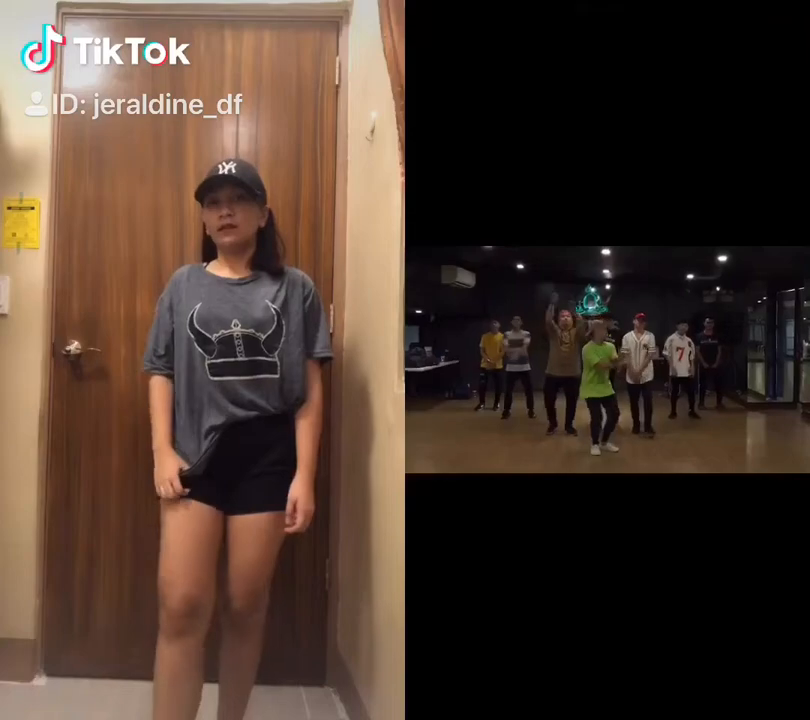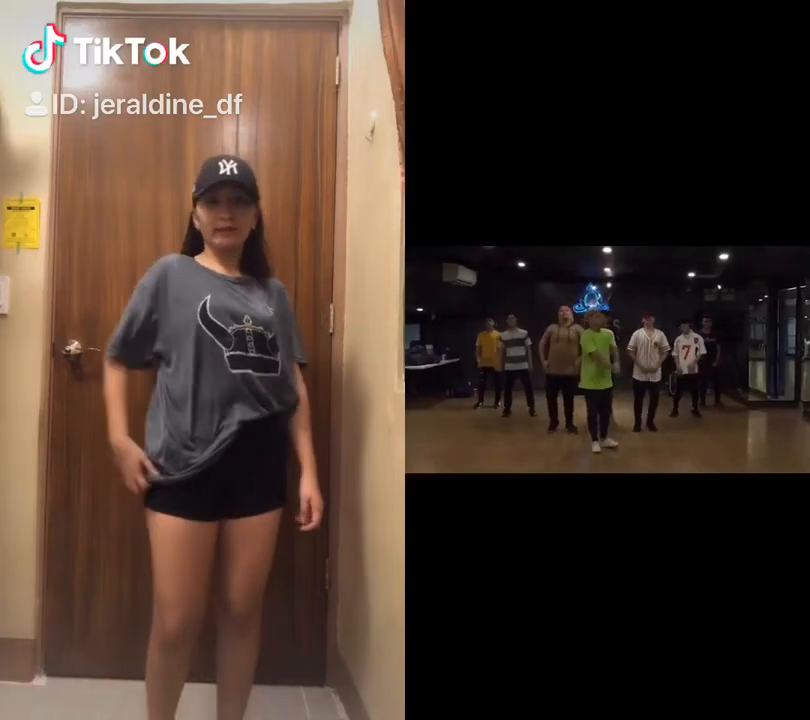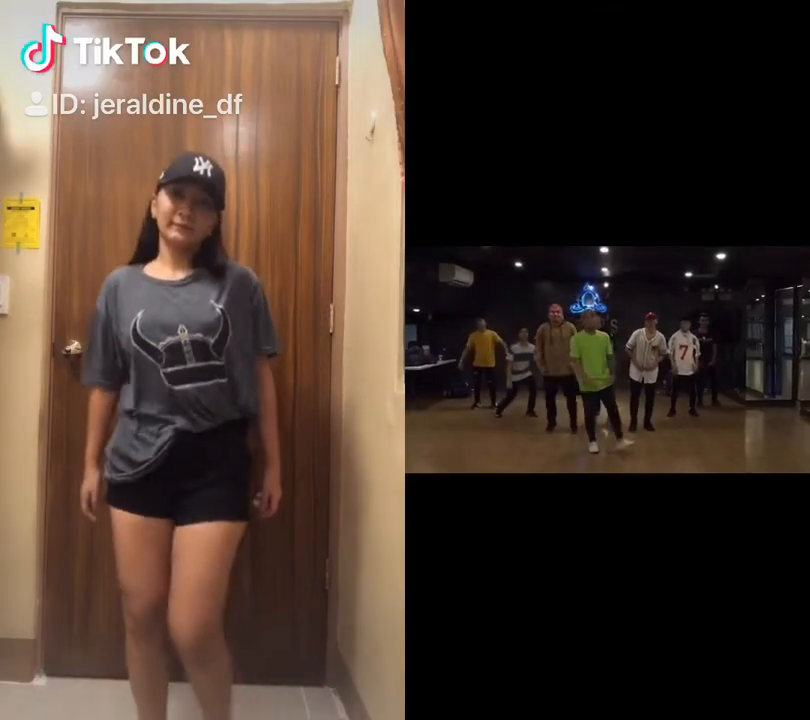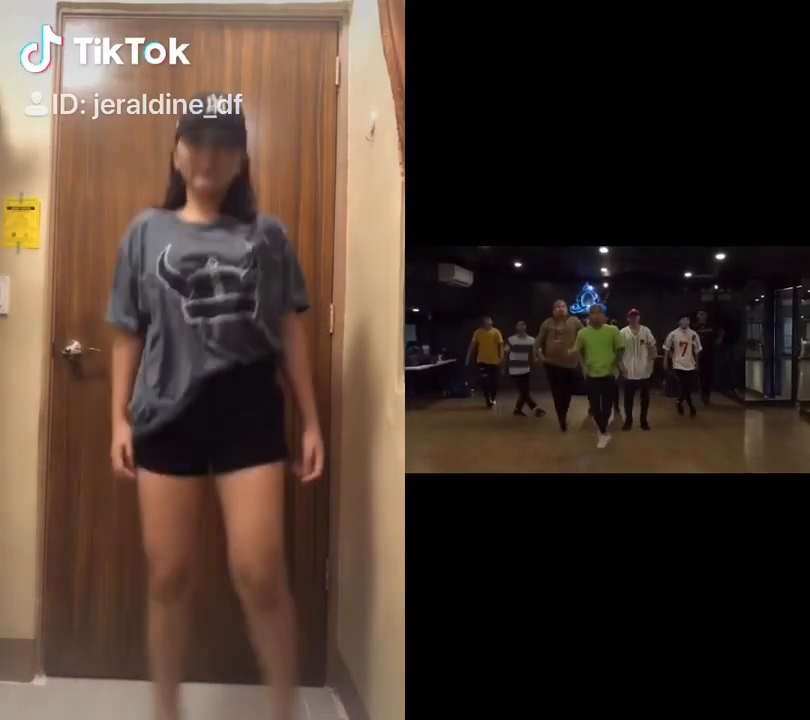
dt=0.7s
person 1, frame 1
left shoulder: (294, 288)
right shoulder: (184, 285)
left elbow: (310, 387)
right elbow: (161, 373)
left wrist: (305, 475)
right wrist: (162, 450)
left hip: (267, 457)
right hip: (195, 455)
left knee: (245, 607)
right knee: (181, 607)
person 1, frame 2
left shoulder: (273, 292)
right shoulder: (170, 275)
left elbow: (294, 387)
right elbow: (117, 358)
left wrist: (309, 471)
right wrist: (120, 440)
left hip: (259, 461)
right hip: (182, 461)
left knee: (243, 610)
right knee: (175, 621)
person 1, frame 3
left shoulder: (238, 285)
right shoulder: (121, 286)
left elbow: (261, 377)
right elbow: (104, 383)
left wrist: (273, 464)
right wrist: (92, 464)
left hip: (216, 463)
right hip: (140, 462)
left knee: (194, 628)
right knee: (142, 615)
person 1, frame 4
left shoulder: (266, 235)
right shoulder: (147, 230)
left elbow: (291, 330)
right elbow: (128, 331)
left wrist: (311, 421)
right wrist: (119, 417)
left hip: (248, 409)
right hip: (167, 414)
left knee: (259, 579)
right knee: (168, 577)
